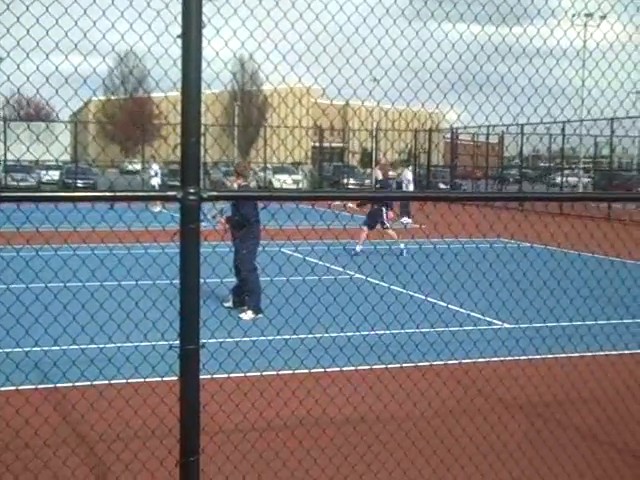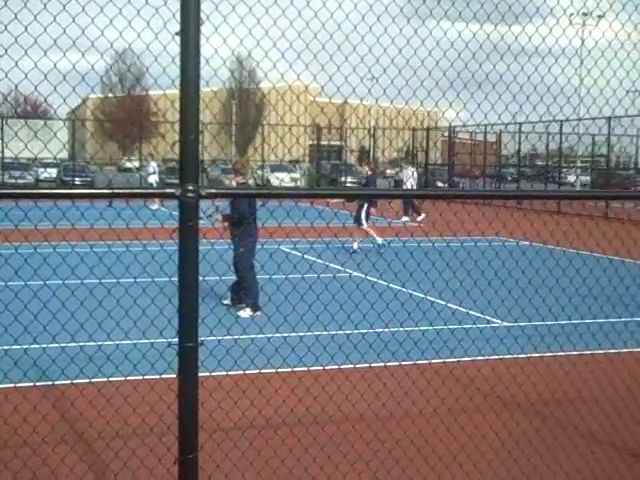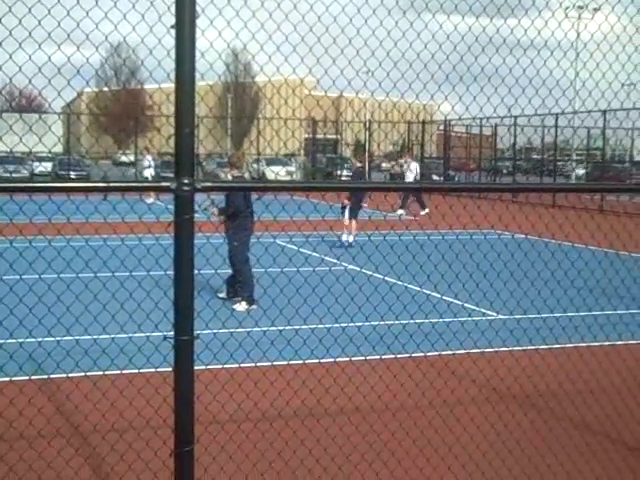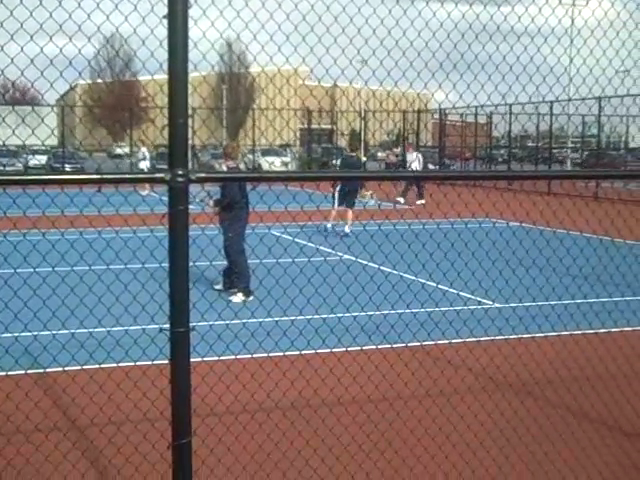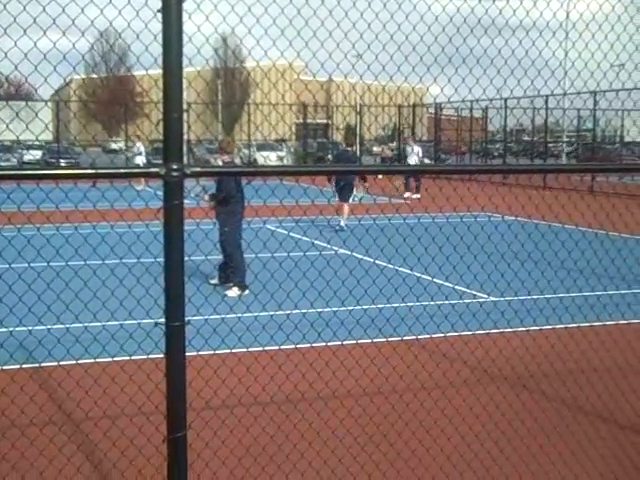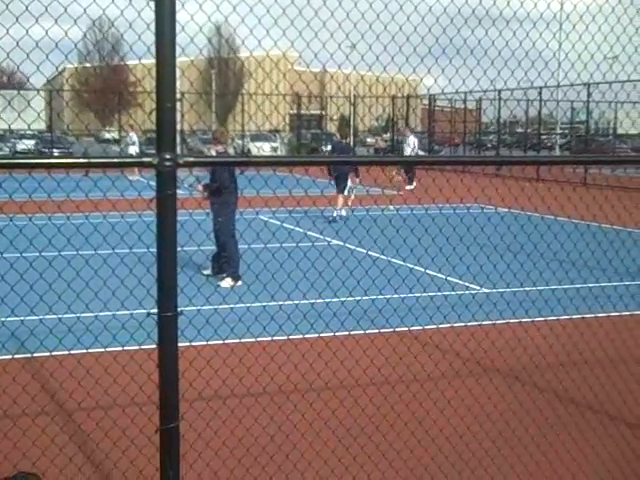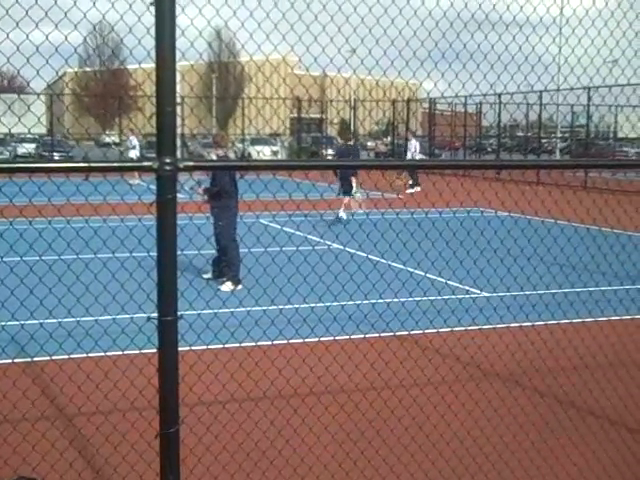
dt=0.2s
person 1, frame 1
right shoulder: (243, 191)
left elbow: (246, 217)
left wrist: (227, 220)
right wrist: (231, 221)
left hip: (247, 238)
right hip: (242, 237)
left knee: (248, 272)
right knee: (240, 270)
left ankle: (254, 308)
right ankle: (238, 299)
person 1, frame 2
right shoulder: (245, 189)
left elbow: (241, 214)
left wrist: (224, 217)
right wrist: (230, 220)
left hip: (245, 235)
right hip: (243, 234)
left knee: (246, 269)
right knee: (240, 267)
left ankle: (253, 306)
right ankle: (237, 297)
person 1, frame 3
right shoulder: (241, 182)
left elbow: (236, 207)
left wrist: (220, 211)
right wrist: (226, 214)
left hip: (240, 228)
right hip: (239, 227)
left knee: (241, 262)
right knee: (235, 260)
left ankle: (248, 299)
right ankle: (232, 290)
person 1, frame 4
right shoulder: (236, 173)
left elbow: (232, 198)
left wrist: (216, 203)
right wrist: (220, 206)
left hip: (235, 219)
right hip: (234, 218)
left knee: (237, 253)
right knee: (231, 251)
left ankle: (244, 290)
right ankle: (229, 282)
person 1, frame 5
right shoulder: (231, 167)
left elbow: (227, 192)
left wrist: (211, 197)
right wrist: (216, 200)
left hip: (230, 213)
right hip: (229, 212)
left knee: (233, 247)
right knee: (227, 246)
left ankle: (240, 285)
right ankle: (225, 276)
person 1, frame 6
right shoulder: (225, 158)
left elbow: (221, 183)
left wrist: (205, 187)
right wrist: (210, 190)
left hip: (224, 204)
right hip: (222, 202)
left knee: (227, 238)
right knee: (221, 237)
left ankle: (233, 276)
right ankle: (218, 267)
person 1, frame 7
right shoulder: (225, 161)
left elbow: (221, 187)
left wrist: (206, 191)
right wrist: (210, 194)
left hip: (225, 208)
right hip: (223, 207)
left knee: (228, 241)
right knee: (221, 240)
left ankle: (234, 279)
right ankle: (218, 270)
